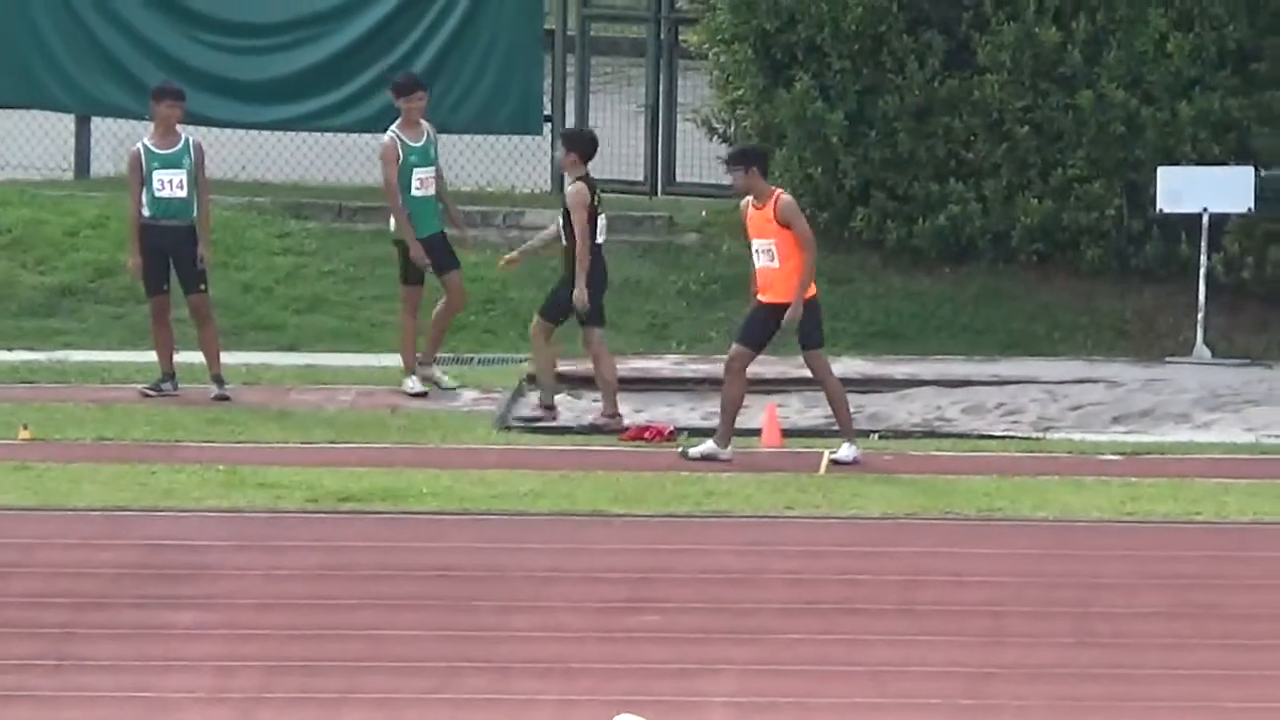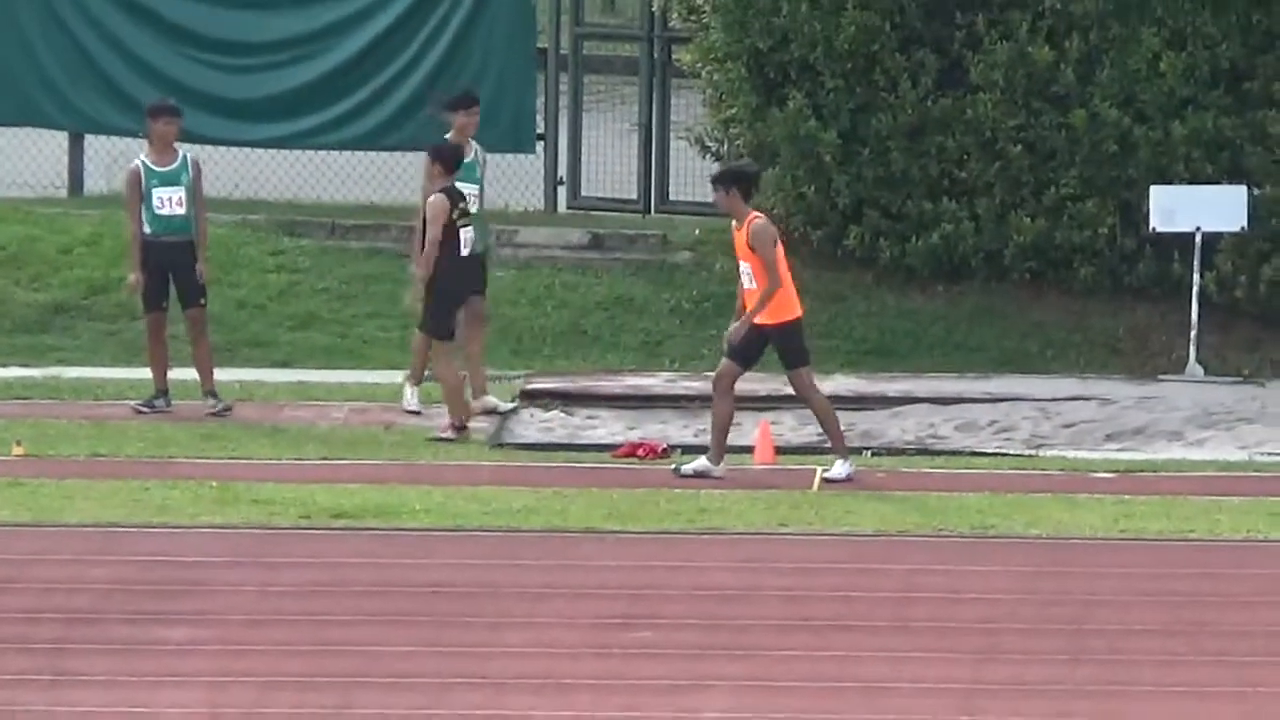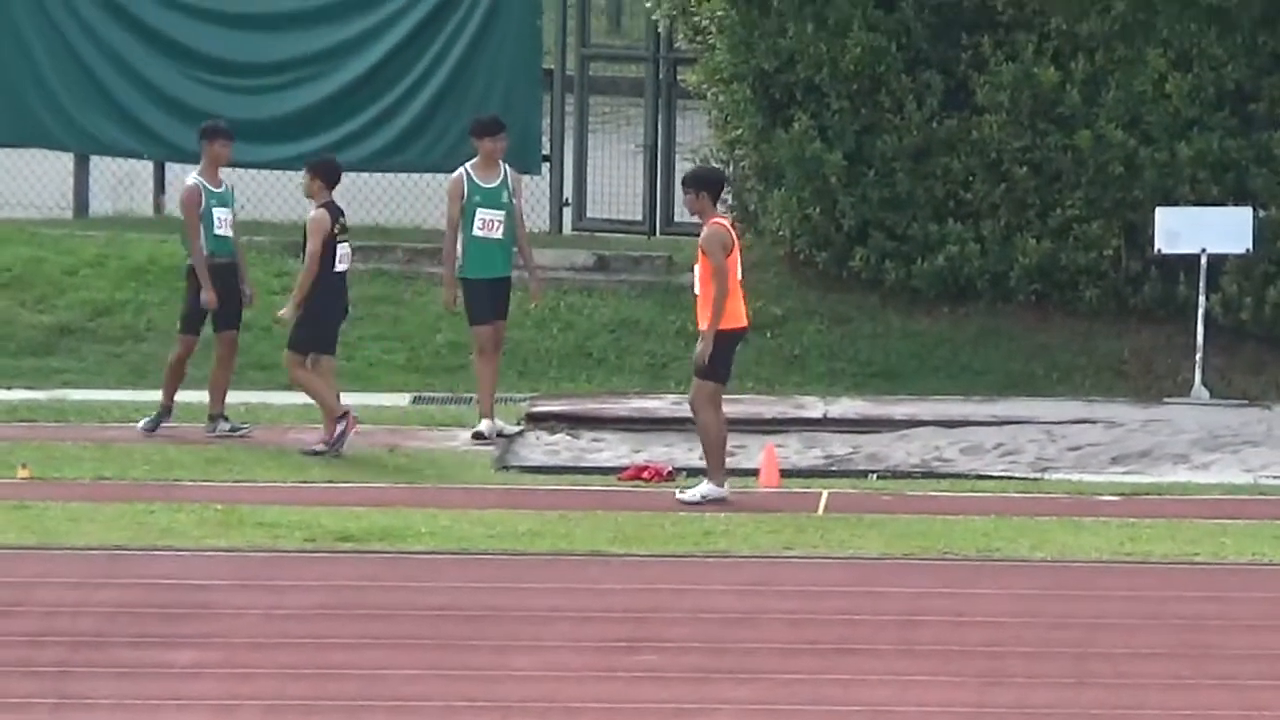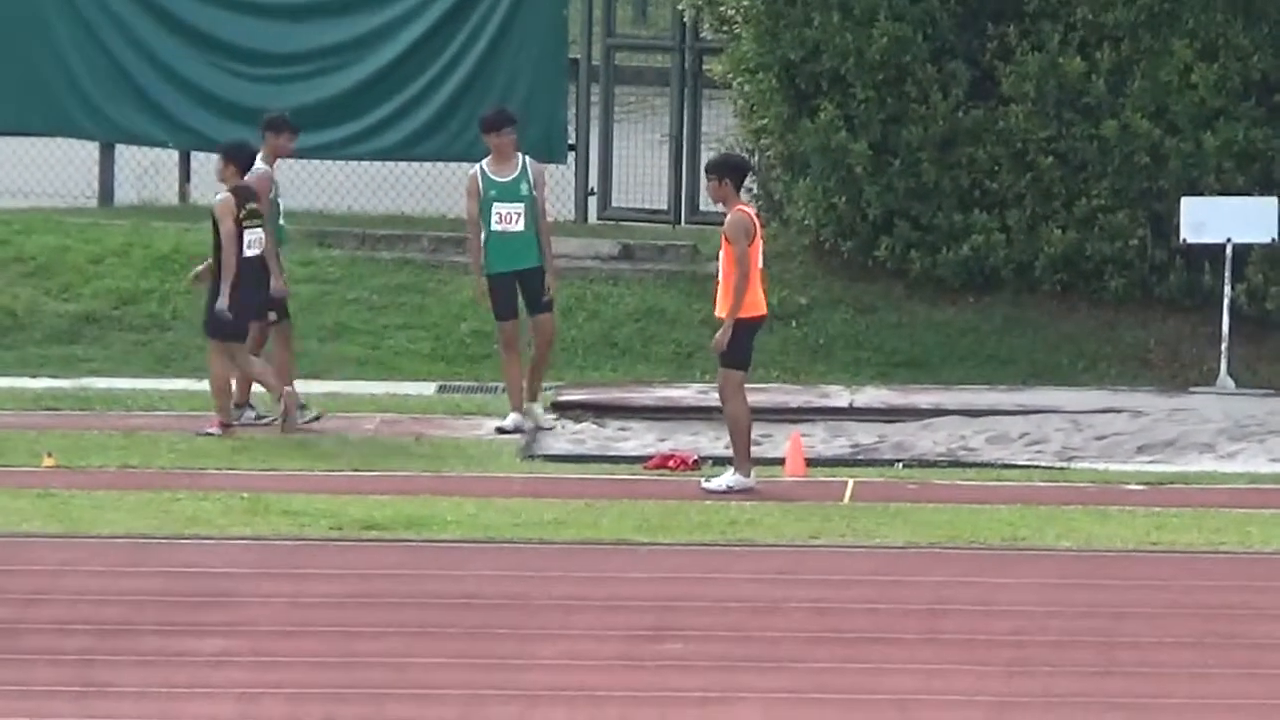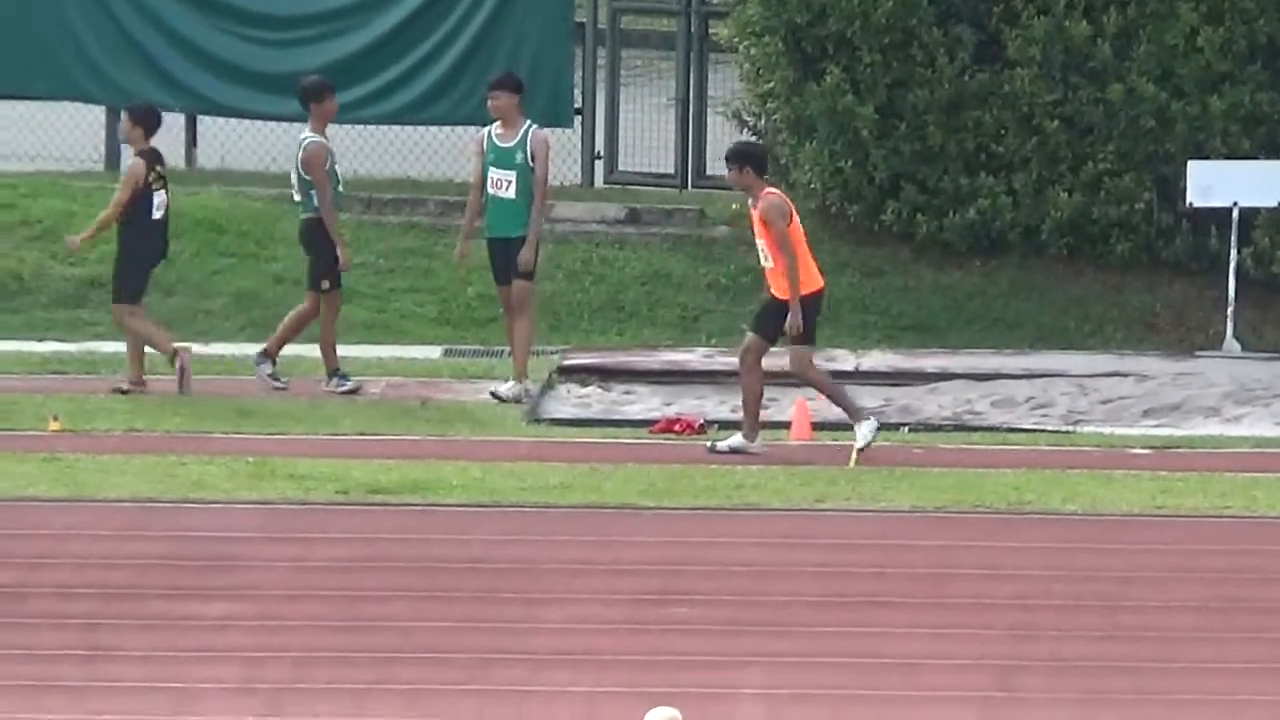
dt=0.5s
person 1, frame 1
left shoulder: (430, 132)
right shoulder: (391, 143)
right elbow: (392, 198)
left wrist: (457, 221)
right wrist: (411, 242)
left hip: (434, 228)
right hip: (409, 232)
left knee: (457, 293)
right knee: (411, 300)
left ankle: (426, 362)
right ankle: (409, 372)
person 1, frame 2
left shoulder: (478, 153)
left wrist: (486, 245)
right wrist: (424, 253)
left hip: (473, 248)
left knee: (477, 317)
left ankle: (480, 395)
right ankle: (412, 384)
person 1, frame 3
left shoulder: (512, 178)
right shoulder: (461, 179)
left elbow: (518, 227)
right elbow: (452, 232)
left wrist: (532, 273)
right wrist: (449, 281)
left hip: (502, 272)
right hip: (472, 273)
left knee: (496, 343)
right knee: (483, 344)
left ankle: (489, 416)
right ankle: (486, 418)
person 1, frame 4
left shoulder: (533, 170)
right shoulder: (477, 177)
left elbow: (542, 222)
right elbow: (474, 229)
left wrist: (550, 270)
right wrist: (477, 274)
left hip: (532, 263)
right hip: (498, 267)
left knee: (546, 333)
right knee: (508, 338)
left ankle: (532, 401)
right ankle: (516, 412)
person 1, frame 5
left shoulder: (535, 138)
right shoulder: (485, 138)
left elbow: (540, 193)
right elbow: (477, 189)
left wrist: (532, 242)
right wrist: (464, 236)
left hip: (522, 232)
right hip: (495, 232)
left knee: (522, 302)
right knee: (507, 304)
left ankle: (518, 381)
right ankle: (520, 378)
person 2, frame 1
left shoulder: (784, 204)
right shoulder: (746, 207)
left elbow: (810, 252)
left wrist: (798, 303)
right wrist: (758, 299)
left hip: (800, 300)
right hip: (767, 302)
left knee: (820, 370)
right knee: (734, 363)
left ankle: (849, 441)
right ankle: (721, 442)
person 2, frame 2
left shoulder: (759, 227)
right shoulder: (741, 225)
left elbow: (775, 281)
left wrist: (742, 321)
right wrist: (741, 320)
left hip: (783, 320)
right hip: (758, 321)
left knee: (806, 390)
right knee: (722, 379)
left ankle: (842, 458)
right ankle: (714, 459)
person 2, frame 3
left shoulder: (712, 233)
right shoulder: (721, 228)
left elbow: (722, 288)
left wrist: (707, 338)
left hip: (722, 328)
right hip: (724, 327)
left knee: (700, 402)
right knee: (709, 404)
left ankle: (716, 481)
right ankle: (715, 481)
person 2, frame 4
left shoulder: (736, 219)
right shoulder: (744, 215)
left elbow: (743, 276)
left wrist: (726, 326)
left hip: (742, 316)
right hip: (742, 315)
left knee: (730, 390)
right knee: (730, 391)
left ankle: (742, 473)
right ankle: (741, 468)
person 2, frame 5
left shoulder: (771, 205)
right shoulder: (756, 204)
left elbow: (790, 258)
left wrist: (794, 309)
right wrist: (770, 299)
left hip: (803, 293)
right hip: (781, 294)
left knee: (800, 367)
right knee: (748, 355)
left ankle: (861, 419)
right ankle: (748, 435)
person 3, frame 1
left shoulder: (193, 147)
right shoulder: (139, 152)
left elbow: (202, 196)
right elbow: (135, 203)
left wrist: (205, 241)
right wrist: (134, 249)
left hip: (185, 233)
right hip: (153, 234)
left knee: (201, 306)
right knee: (159, 308)
left ankle: (217, 378)
right ankle: (167, 377)
person 3, frame 2
left shoulder: (190, 163)
right shoulder: (138, 169)
left elbow: (199, 212)
right elbow: (134, 221)
left wrist: (202, 257)
right wrist: (135, 267)
left hip: (185, 248)
right hip: (154, 249)
left knee: (198, 321)
right knee: (156, 324)
left ankle: (209, 393)
right ankle: (161, 394)
person 3, frame 3
left shoulder: (227, 188)
right shoulder: (192, 188)
right elbow: (194, 241)
left wrist: (245, 280)
right wrist: (205, 286)
left hip: (228, 272)
right hip: (203, 271)
left knee: (228, 345)
right knee: (186, 345)
left ankle: (216, 418)
right ankle: (164, 409)
person 3, frame 4
left shoulder: (264, 174)
right shoulder: (262, 176)
right elbow: (264, 229)
left knee: (258, 336)
right knee: (282, 333)
left ankle: (242, 405)
right ankle: (295, 406)
person 3, frame 5
left shoulder: (316, 141)
right shoulder: (316, 147)
right elbow: (325, 201)
left wrist: (338, 239)
right wrist: (340, 245)
left hip: (318, 227)
right hip: (319, 228)
left knee: (314, 304)
right knee: (330, 303)
left ankle: (267, 355)
right ankle: (333, 374)
person 4, frame 1
left shoulder: (576, 190)
right shoulder: (586, 186)
left elbow: (582, 240)
right elbow: (556, 230)
left wrist: (579, 284)
right wrist: (521, 251)
left hip: (580, 278)
right hip: (591, 276)
left knee: (538, 332)
right knee: (595, 343)
left ankle: (546, 405)
right ankle: (610, 413)
person 4, frame 2
left shoulder: (436, 201)
right shoulder: (457, 197)
left elbow: (430, 252)
left hip: (443, 289)
right hip: (455, 285)
left knee: (441, 354)
right knee: (427, 346)
left ankle: (457, 424)
right ankle: (460, 413)
person 4, frame 3
left shoulder: (318, 216)
right shoulder: (337, 213)
left elbow: (311, 265)
left wrist: (291, 305)
left hip: (319, 304)
right hip: (334, 302)
left knee: (294, 365)
right knee: (322, 368)
left ankle: (341, 416)
right ankle: (331, 436)
person 4, frame 4
left shoulder: (225, 201)
right shoulder: (256, 199)
left elbow: (229, 248)
left wrist: (223, 292)
right wrist: (209, 265)
left hip: (231, 288)
right hip: (253, 287)
left knee: (217, 351)
right knee: (237, 353)
left ankle: (223, 421)
right ankle: (283, 394)
person 4, frame 5
left shoulder: (135, 166)
right shoulder: (157, 158)
left elbow: (113, 212)
left wrist: (83, 238)
left hip: (134, 248)
right hip: (151, 244)
left knee: (124, 315)
right knee: (128, 311)
left ankle: (176, 354)
right ankle: (135, 378)
